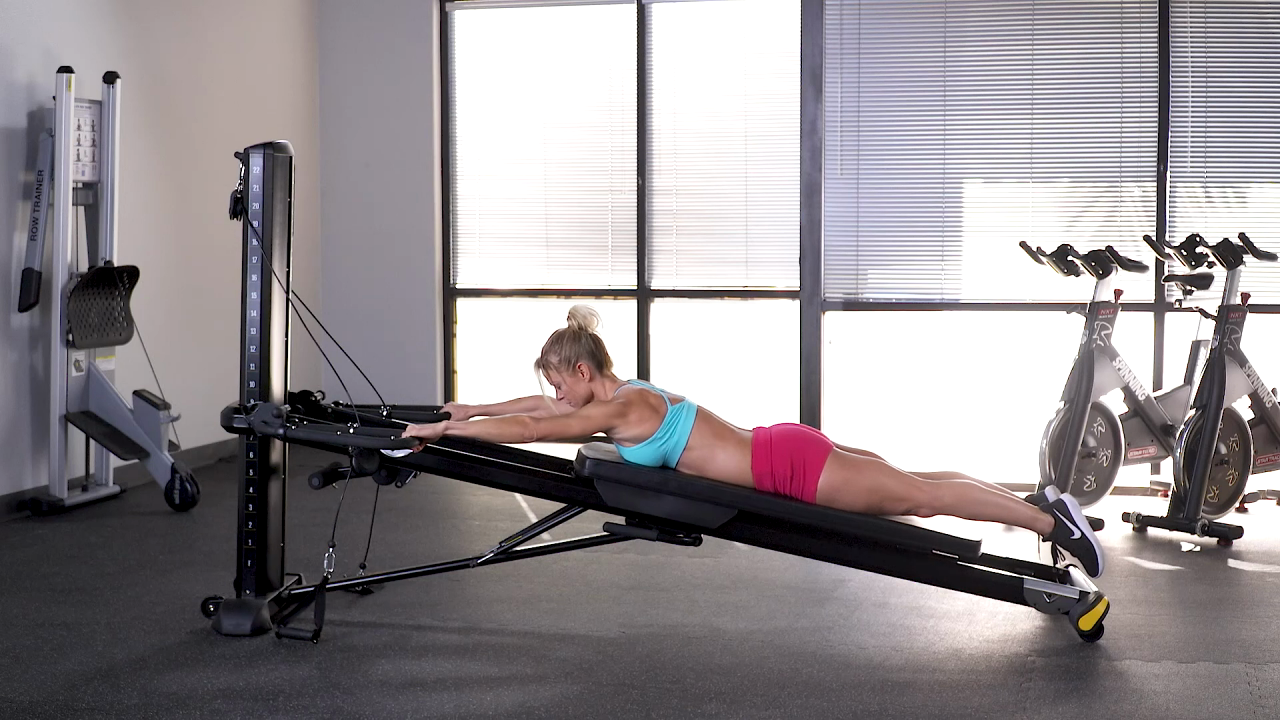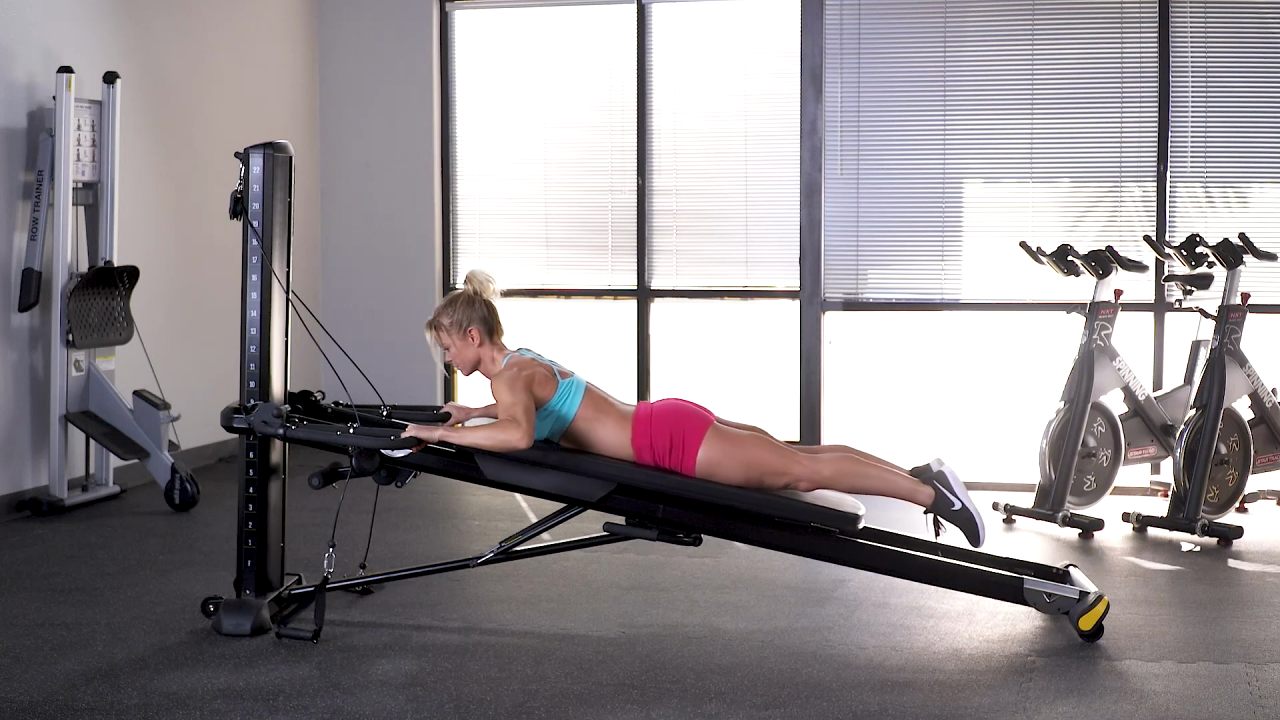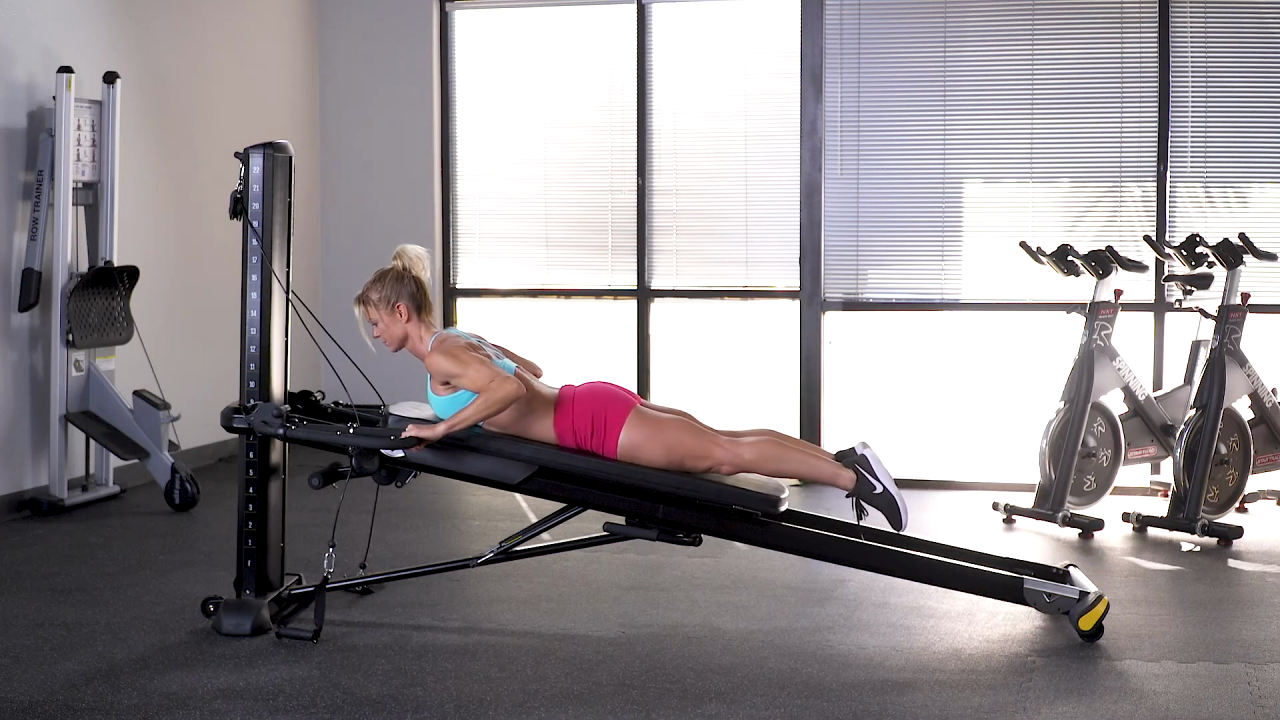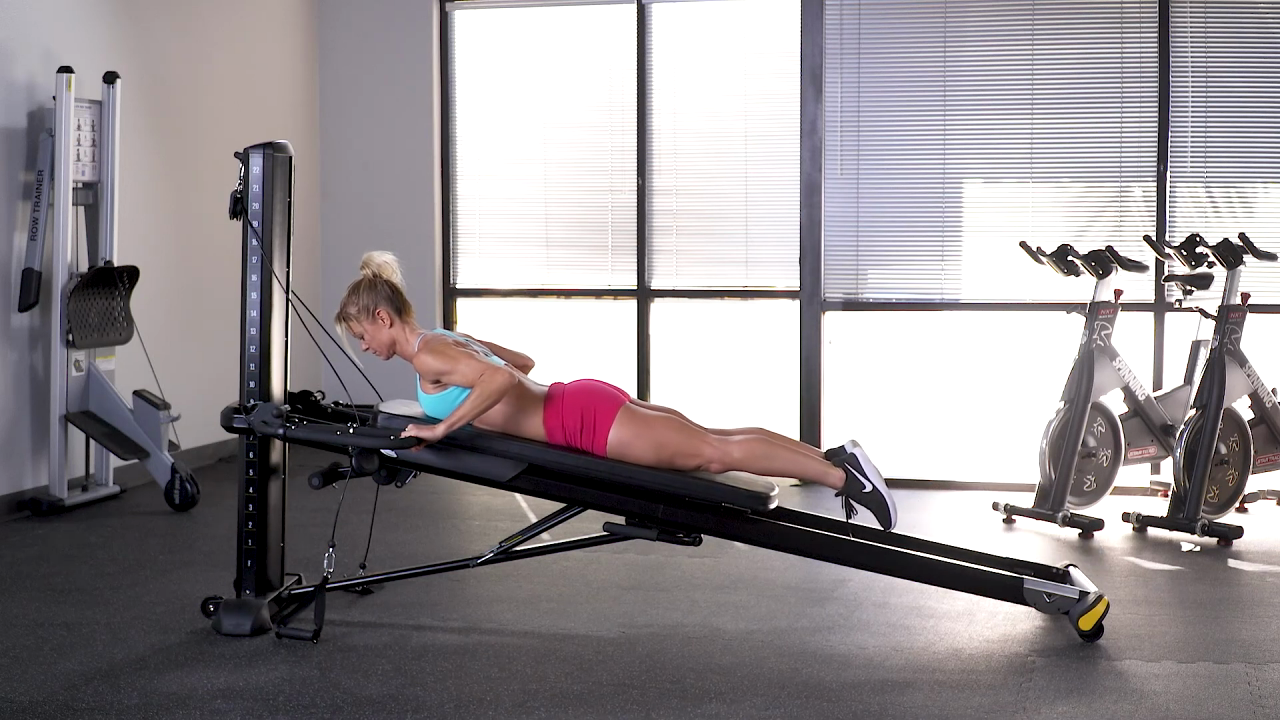
dt=1s
person 1, frame 1
left shoulder: (621, 408)
right shoulder: (617, 392)
left elbow: (530, 429)
right elbow: (546, 406)
left wrist: (441, 430)
right wrist: (473, 407)
left hip: (787, 466)
right hip: (785, 451)
left knee: (919, 497)
right knee: (915, 489)
left ankle: (1049, 521)
right ankle: (1039, 502)
person 1, frame 2
left shoulder: (508, 373)
right shoulder: (523, 361)
left elbow: (518, 437)
left wrist: (442, 433)
right wrist: (477, 411)
left hip: (669, 440)
right hip: (671, 423)
left knee: (801, 471)
right knee: (799, 457)
left ankle: (929, 495)
right ankle: (921, 476)
person 1, frame 3
left shoulder: (439, 354)
right shoulder: (457, 338)
left elbow: (510, 389)
left wrist: (442, 427)
right wrist: (463, 399)
left hip: (591, 422)
right hip: (594, 405)
left knee: (724, 456)
right knee: (726, 439)
left ankle: (852, 477)
right ankle: (844, 460)
person 1, frame 4
left shoulder: (426, 353)
right shoulder: (446, 339)
left elbow: (499, 378)
left wrist: (443, 427)
right wrist: (460, 399)
left hip: (584, 421)
right hip: (585, 404)
left knee: (714, 453)
right knee: (715, 437)
left ankle: (842, 475)
right ankle: (834, 458)
